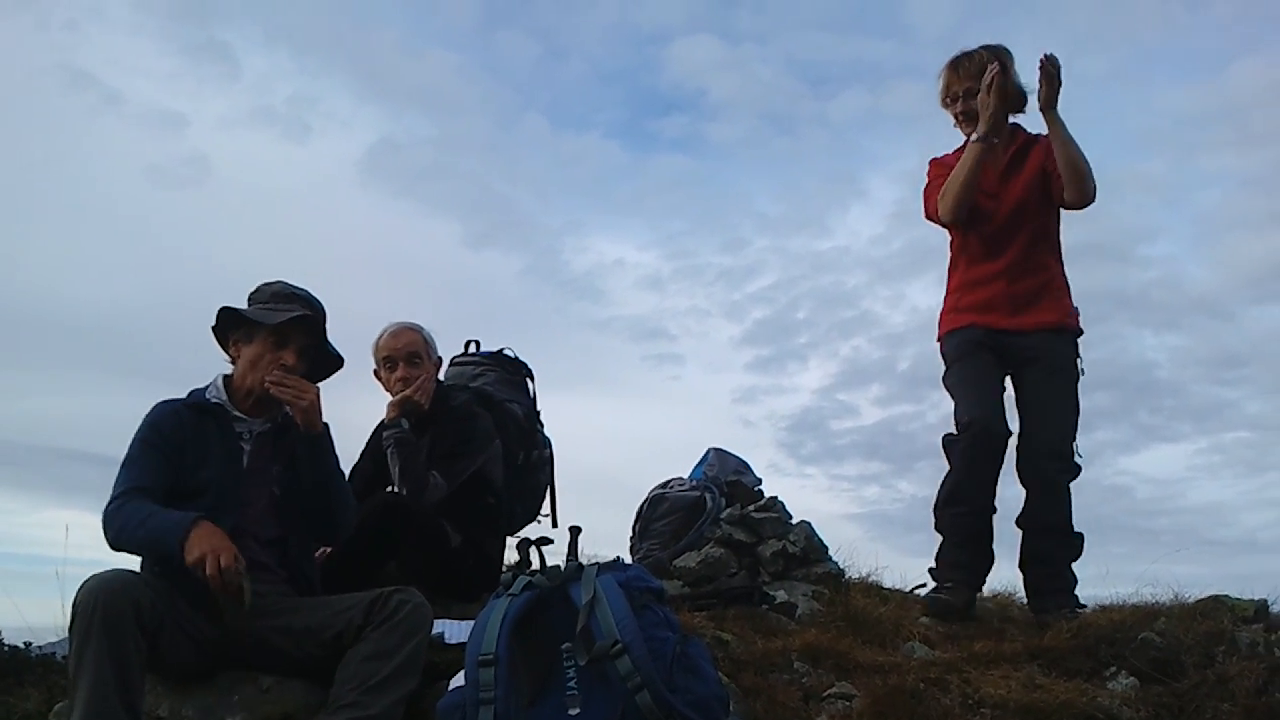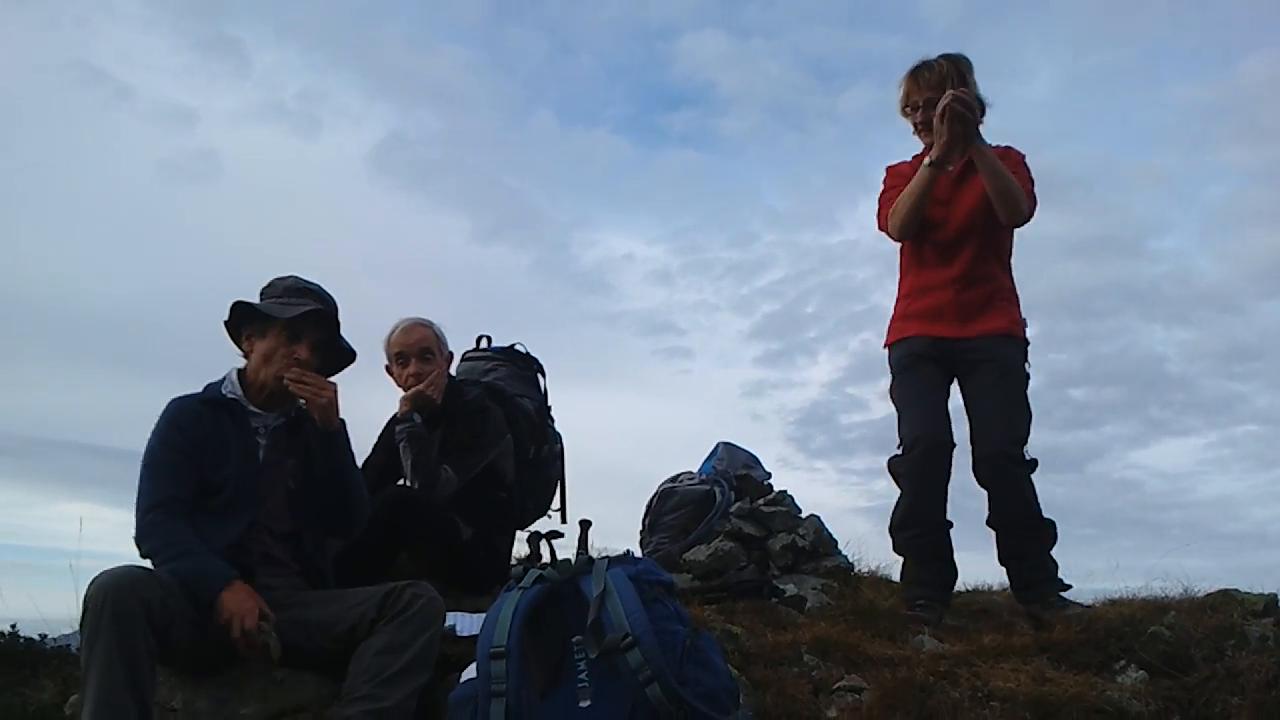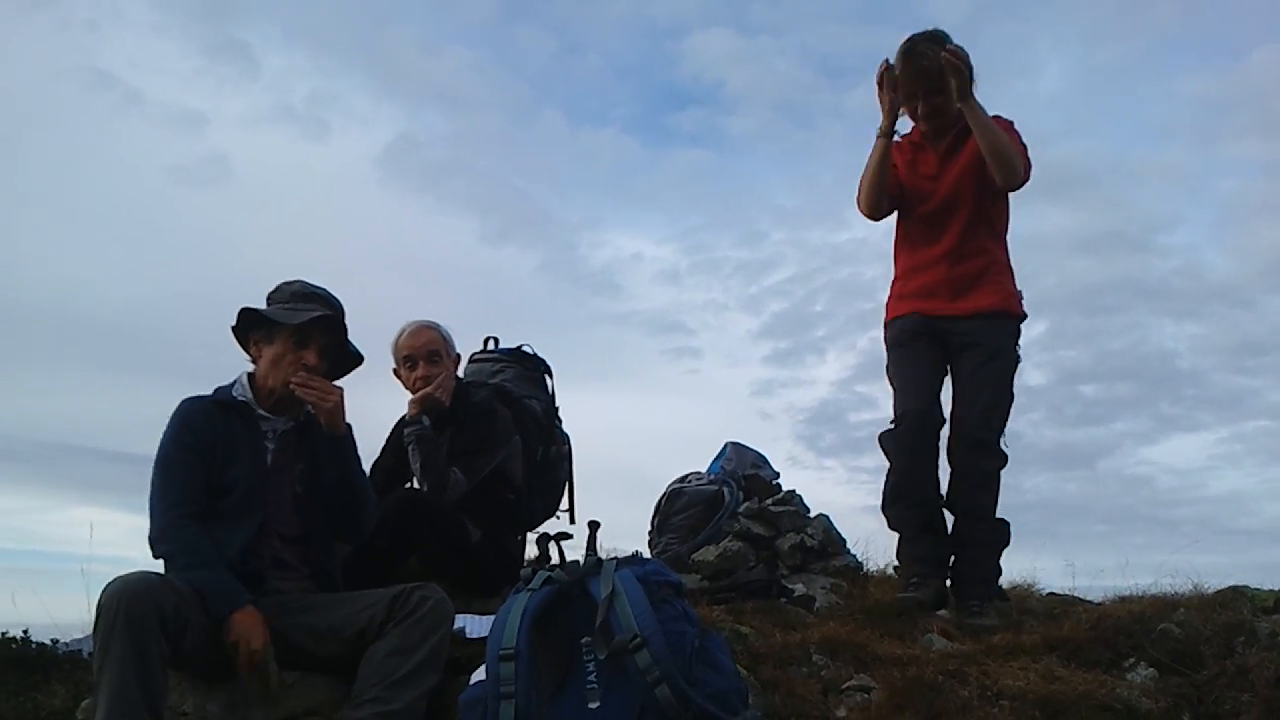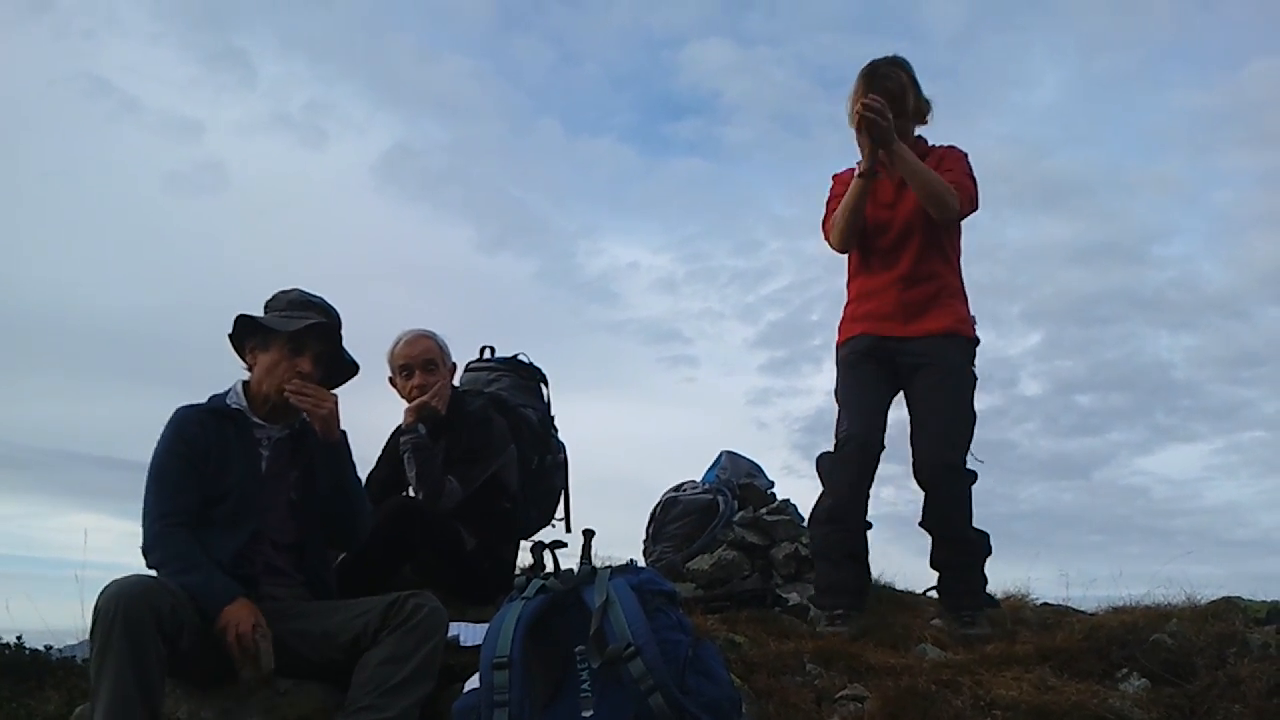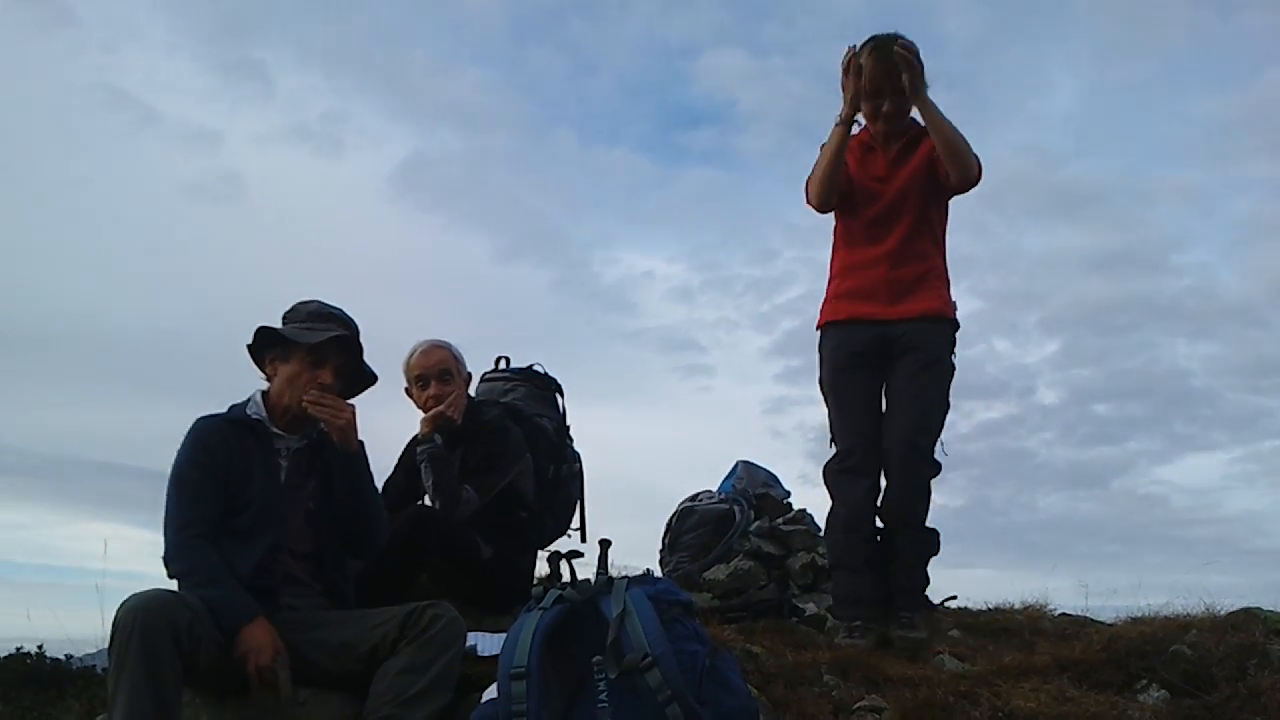
dt=0.4s
person 1, frame 1
left shoulder: (1042, 152)
right shoulder: (946, 167)
left elbow: (1080, 194)
right elbow: (951, 211)
left wrist: (1051, 113)
right wrist: (984, 131)
left hip: (1044, 327)
right hip: (971, 327)
left knee: (1047, 455)
right knee: (979, 430)
left ankle: (1052, 593)
right ankle: (958, 577)
person 1, frame 2
left shoulder: (1003, 161)
right shoulder: (903, 176)
left elbow: (1018, 213)
right elbow: (898, 227)
left wrist: (974, 145)
right wrist: (939, 155)
left hip: (992, 333)
right hip: (918, 337)
left knee: (1002, 453)
right knee: (923, 447)
left ankle: (1037, 583)
right ankle: (925, 587)
person 1, frame 3
left shoulder: (992, 134)
right shoulder: (897, 153)
left elbow: (1013, 175)
right elbow: (871, 207)
left wrist: (968, 102)
right wrist: (888, 124)
left hip: (986, 313)
right hip: (914, 314)
left knee: (976, 441)
right knee: (915, 423)
left ankle: (975, 586)
right ankle: (922, 567)
person 1, frame 4
left shoulder: (946, 161)
right shoulder: (850, 183)
left elbow: (951, 209)
right elbow: (840, 240)
left wrist: (895, 146)
right wrist: (867, 161)
left hip: (940, 336)
right hip: (866, 338)
left knee: (942, 464)
right knee: (853, 452)
left ankle: (963, 598)
right ankle: (838, 599)
person 1, frame 5
left shoulder: (933, 148)
right shoulder: (843, 153)
left elbow: (967, 173)
right elbow: (818, 197)
left wrist: (919, 99)
right wrist: (846, 113)
left hip: (922, 321)
right hip: (850, 322)
left knee: (908, 453)
right knee: (855, 458)
left ankle: (905, 601)
right ankle: (859, 608)
person 2, frame 1
left shoulder: (300, 436)
right shoulder: (175, 420)
left elbow: (336, 532)
right elbow: (122, 515)
left wrist: (314, 433)
right wrist: (190, 530)
left hip: (280, 615)
right hip: (186, 608)
left knee: (405, 608)
right knee: (109, 594)
person 2, frame 2
left shoulder: (314, 431)
right shoulder: (190, 416)
left elbow: (349, 527)
right elbow: (157, 525)
left wrist: (331, 429)
right wrist: (224, 588)
left hip: (293, 606)
right hip: (202, 603)
left knee: (417, 601)
right knee: (120, 590)
person 2, frame 3
left shoulder: (321, 435)
right shoulder: (200, 418)
left elbow: (356, 530)
right elbow: (172, 528)
left wrist: (337, 433)
right wrist: (235, 608)
left hip: (302, 611)
right hip: (212, 609)
left knee: (426, 605)
right knee: (134, 595)
person 2, frame 4
left shoulder: (317, 442)
right shoulder: (195, 426)
left elbow: (350, 538)
right elbow: (164, 535)
left wrist: (331, 440)
right wrist: (227, 602)
left hip: (297, 619)
right hip: (207, 614)
left knee: (421, 612)
right knee: (130, 598)
person 2, frame 5
left shoulder: (334, 451)
right shoulder: (215, 436)
left elbow: (368, 547)
right elbow: (186, 546)
left wrist: (350, 451)
right wrist: (246, 622)
left hip: (315, 628)
right hip: (226, 624)
left knee: (439, 622)
right knee: (149, 613)
person 3, frame 1
left shoulder: (467, 417)
right shoulder: (393, 426)
left elbow: (419, 497)
right elbow: (352, 499)
left wrist: (397, 425)
left hip: (468, 564)
right hip: (417, 556)
left knee: (389, 507)
person 3, frame 2
left shoulder: (478, 411)
right shoulder: (404, 421)
left elbow: (431, 491)
left wrist: (410, 420)
left hip: (479, 557)
right hip: (430, 548)
left knee: (400, 501)
person 3, frame 3
left shoulder: (486, 412)
right shoulder: (412, 423)
left elbow: (441, 493)
right elbow: (373, 496)
left wrist: (418, 423)
left hip: (489, 559)
right hip: (439, 551)
left knee: (409, 504)
person 3, frame 4
left shoulder: (481, 421)
right shoulder: (408, 432)
left elbow: (436, 500)
right elbow: (369, 505)
left wrist: (415, 432)
left hip: (483, 568)
right hip: (434, 560)
left knee: (403, 511)
person 3, frame 5
left shoulder: (497, 431)
right shoulder: (425, 442)
left elbow: (453, 510)
right elbow: (386, 513)
left wrist: (430, 441)
left hip: (499, 577)
right hip: (451, 569)
left knee: (420, 520)
